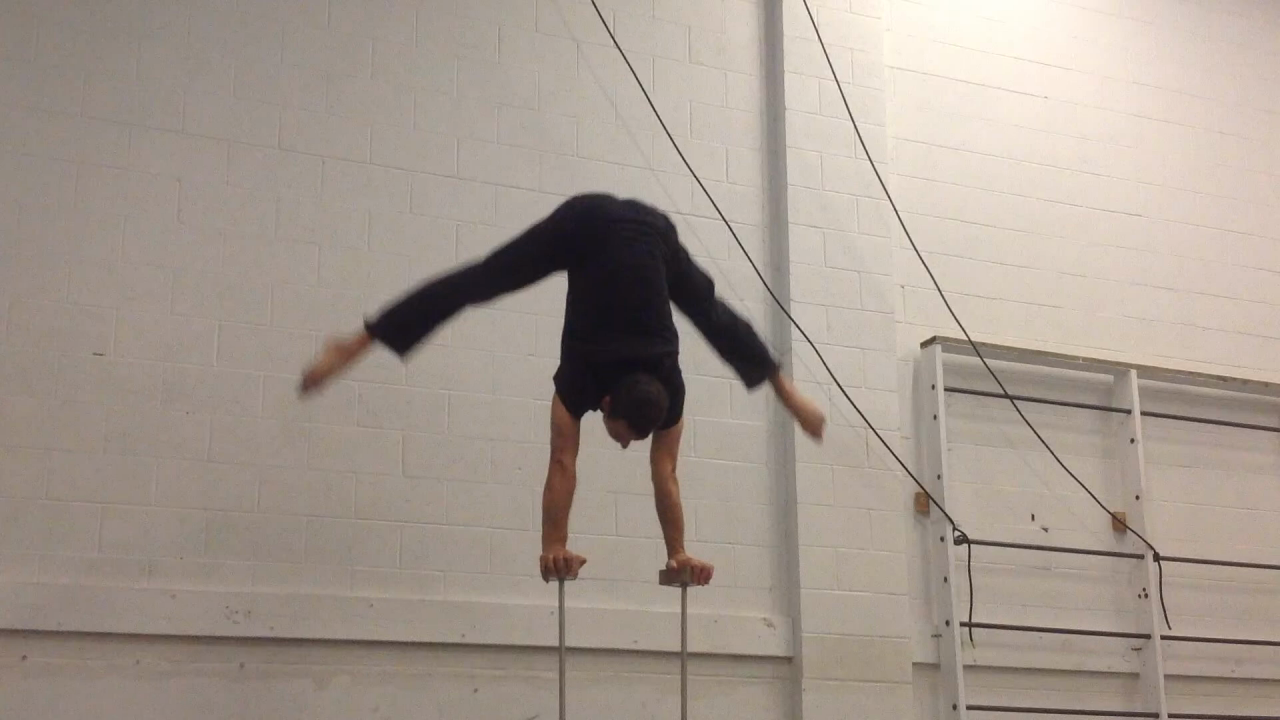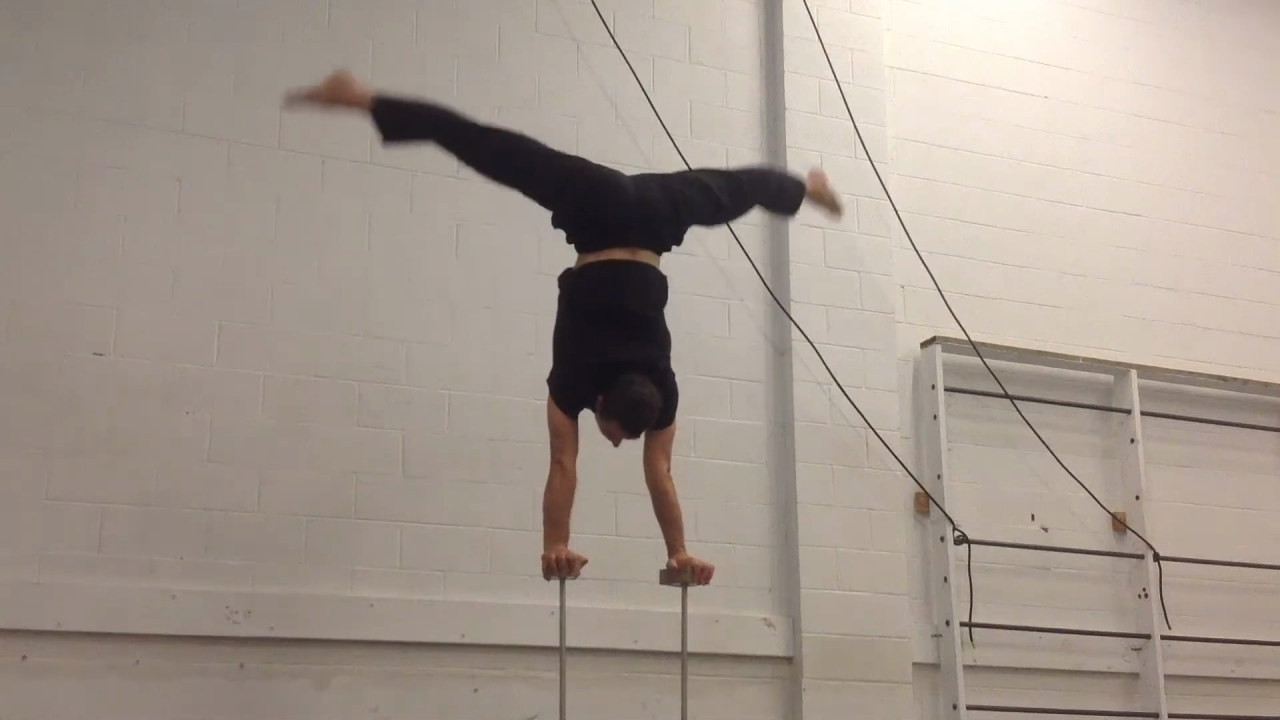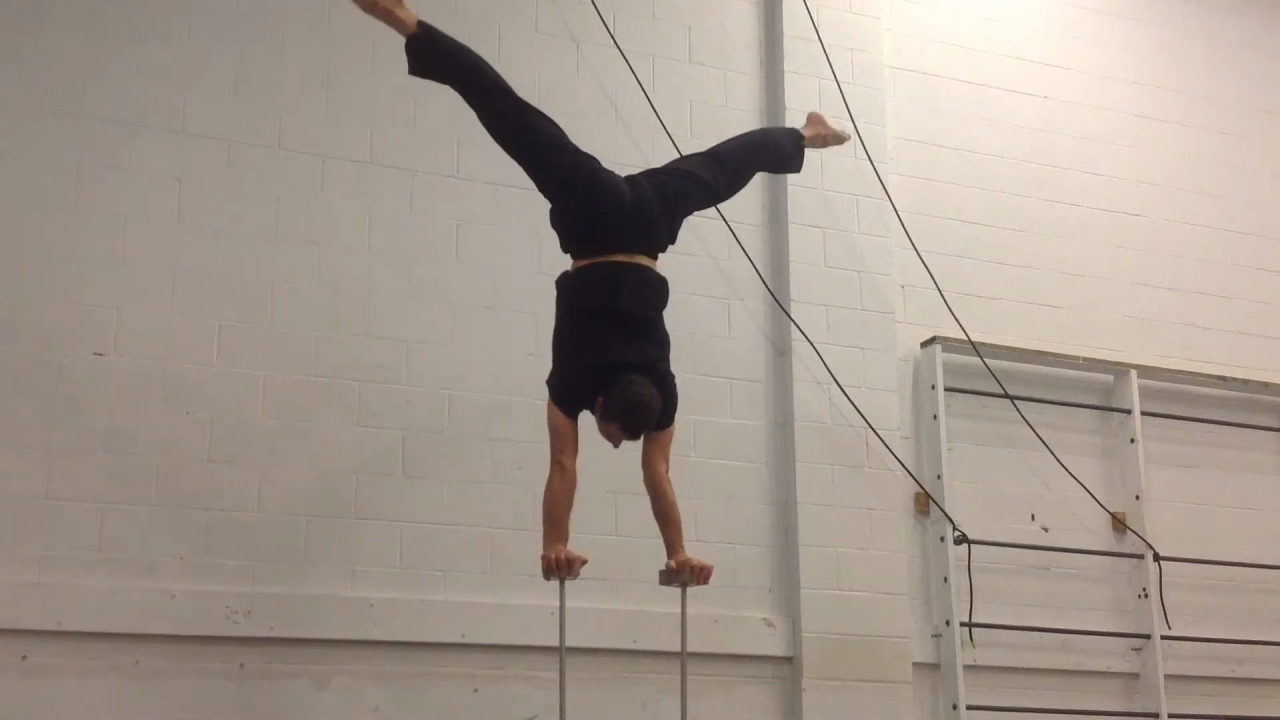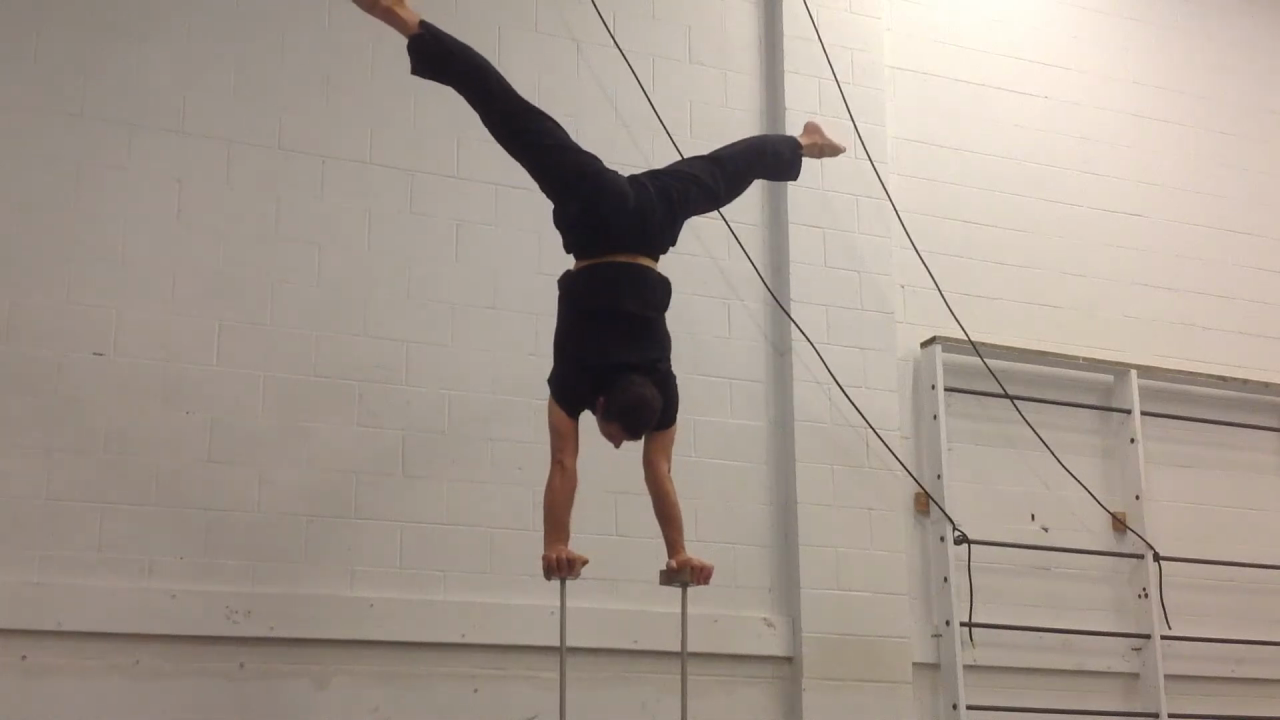
dt=0.5s
person 1, frame 1
left shoulder: (669, 392)
right shoulder: (578, 383)
left elbow: (665, 475)
right elbow: (562, 466)
left wrist: (679, 553)
right wrist: (554, 545)
left hip: (651, 231)
right hip: (587, 224)
left knee: (713, 312)
right knee: (473, 283)
left ankle: (783, 386)
right ankle: (355, 343)
person 1, frame 2
left shoulder: (661, 389)
right shoulder: (572, 385)
left elbow: (658, 474)
right elbow: (562, 467)
right wrist: (555, 544)
left hip: (655, 213)
right hip: (604, 211)
left knee: (734, 193)
right knee: (480, 147)
left ankle: (806, 187)
right ankle: (364, 99)
person 1, frame 3
left shoulder: (659, 389)
right shoulder: (572, 386)
left elbow: (657, 474)
right elbow: (562, 468)
left wrist: (678, 552)
right wrist: (555, 545)
left hip: (643, 218)
right hip: (597, 216)
left knee: (719, 171)
right knee: (517, 121)
left ankle: (802, 136)
person 1, frame 4
left shoulder: (661, 389)
right shoulder: (573, 383)
left elbow: (657, 473)
right elbow: (563, 466)
left wrist: (680, 552)
right wrist: (555, 545)
left hip: (647, 218)
right hip: (601, 216)
left knee: (721, 174)
right knee: (522, 125)
left ankle: (802, 145)
